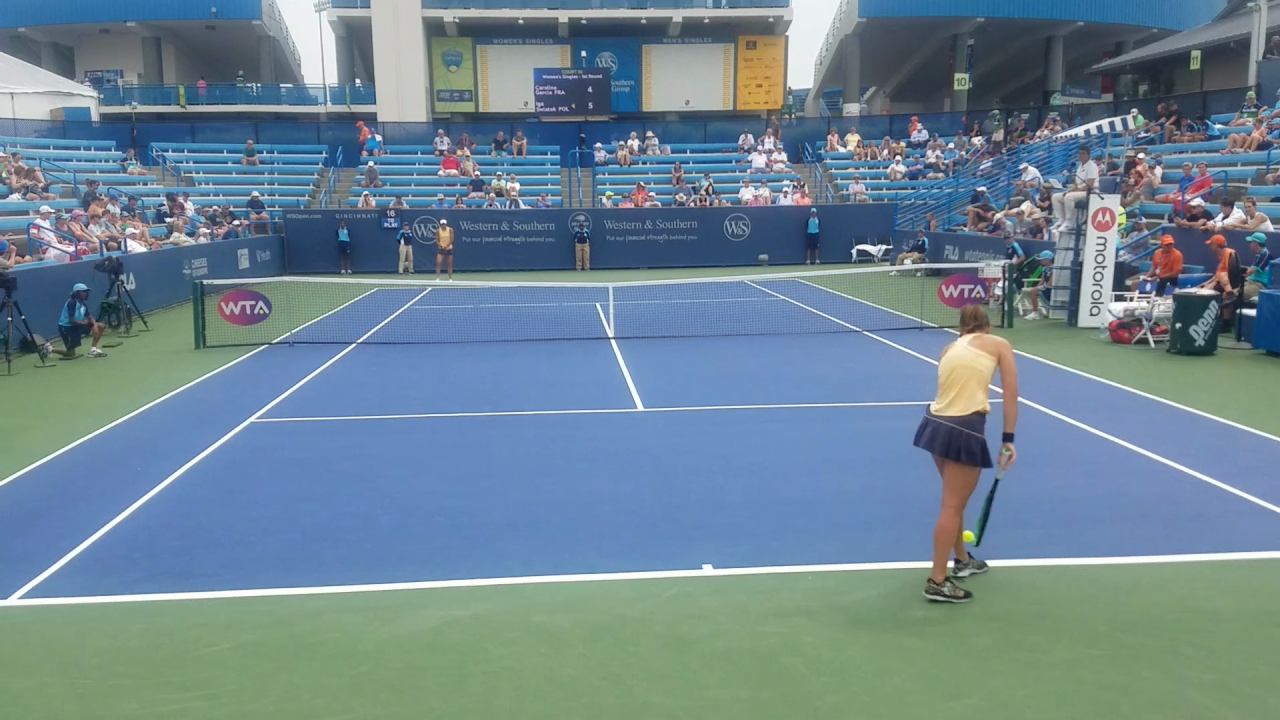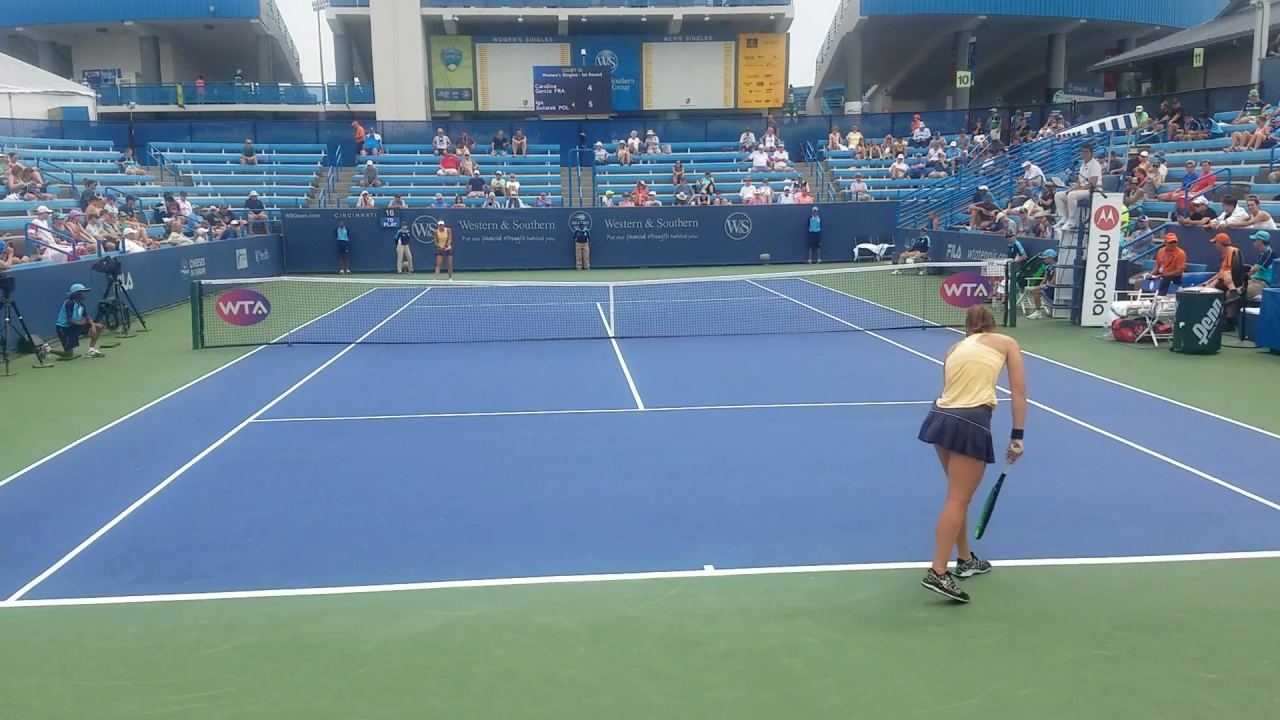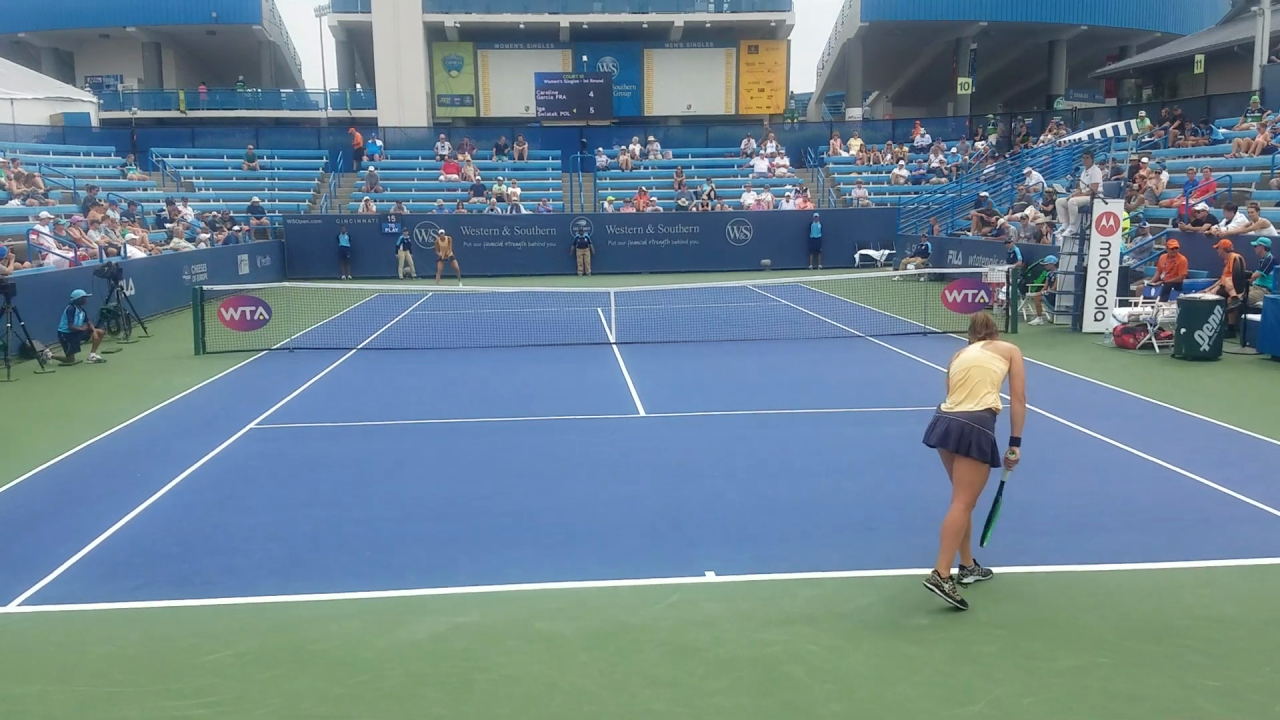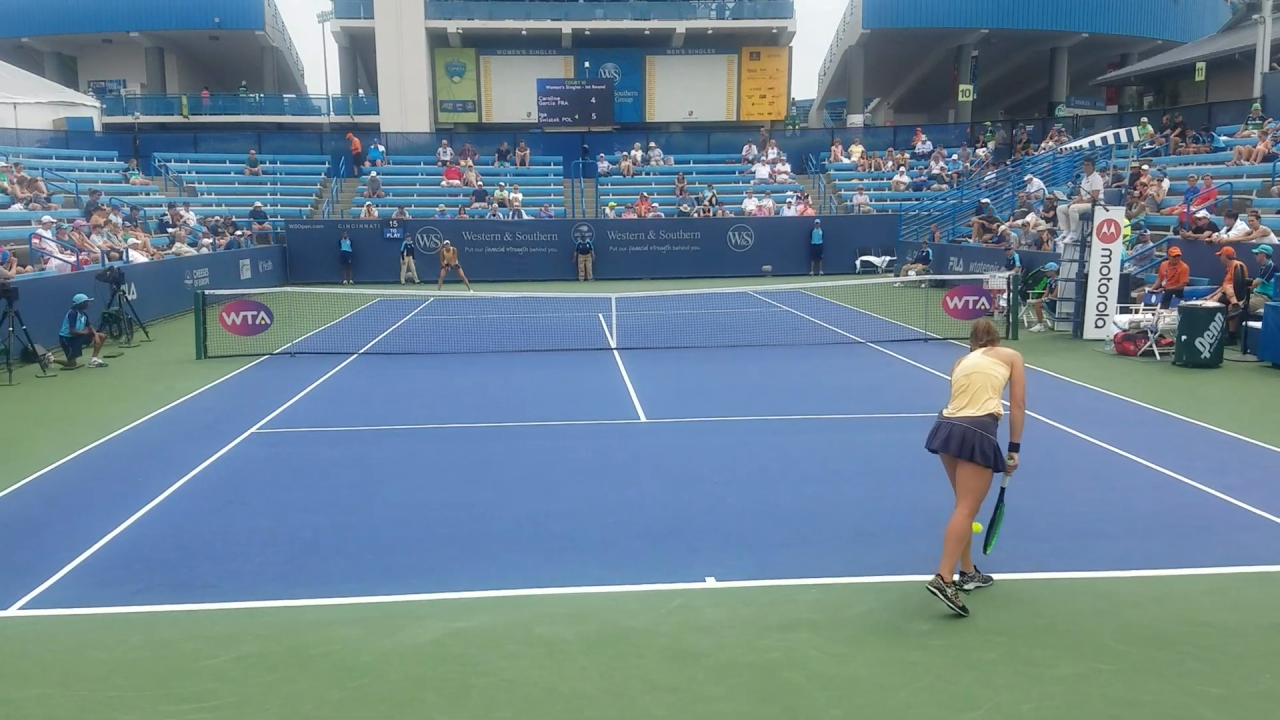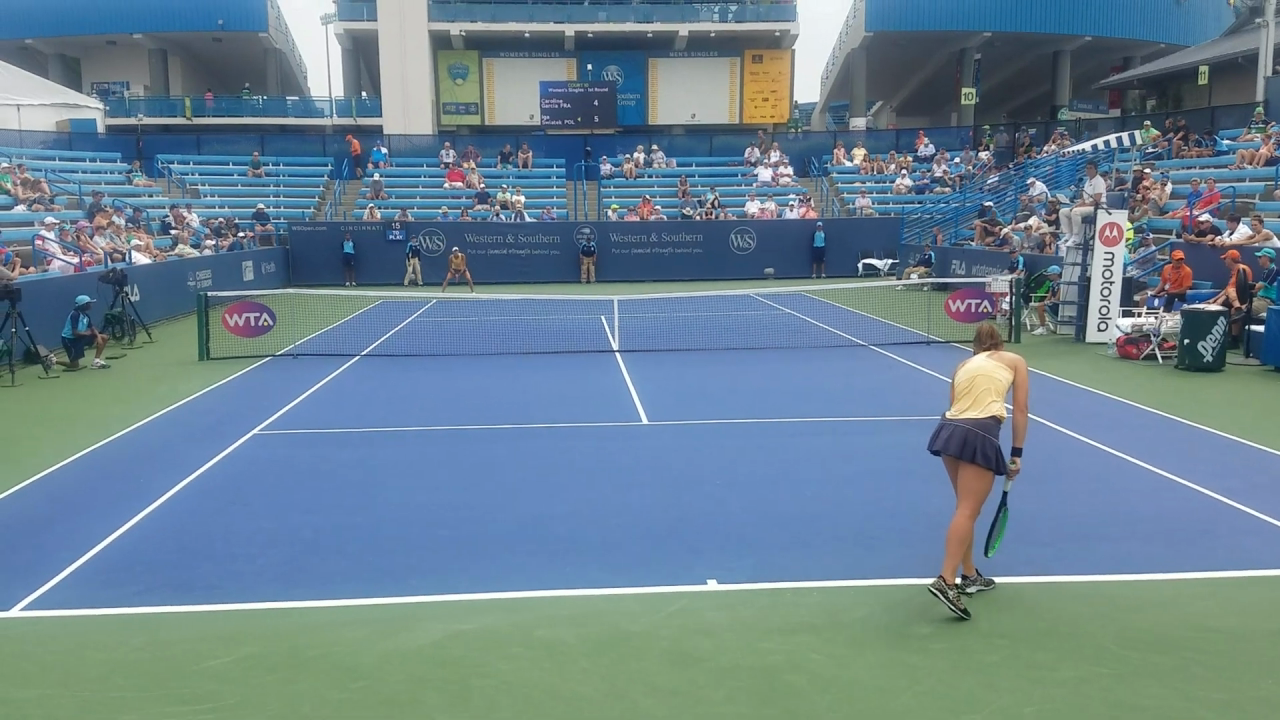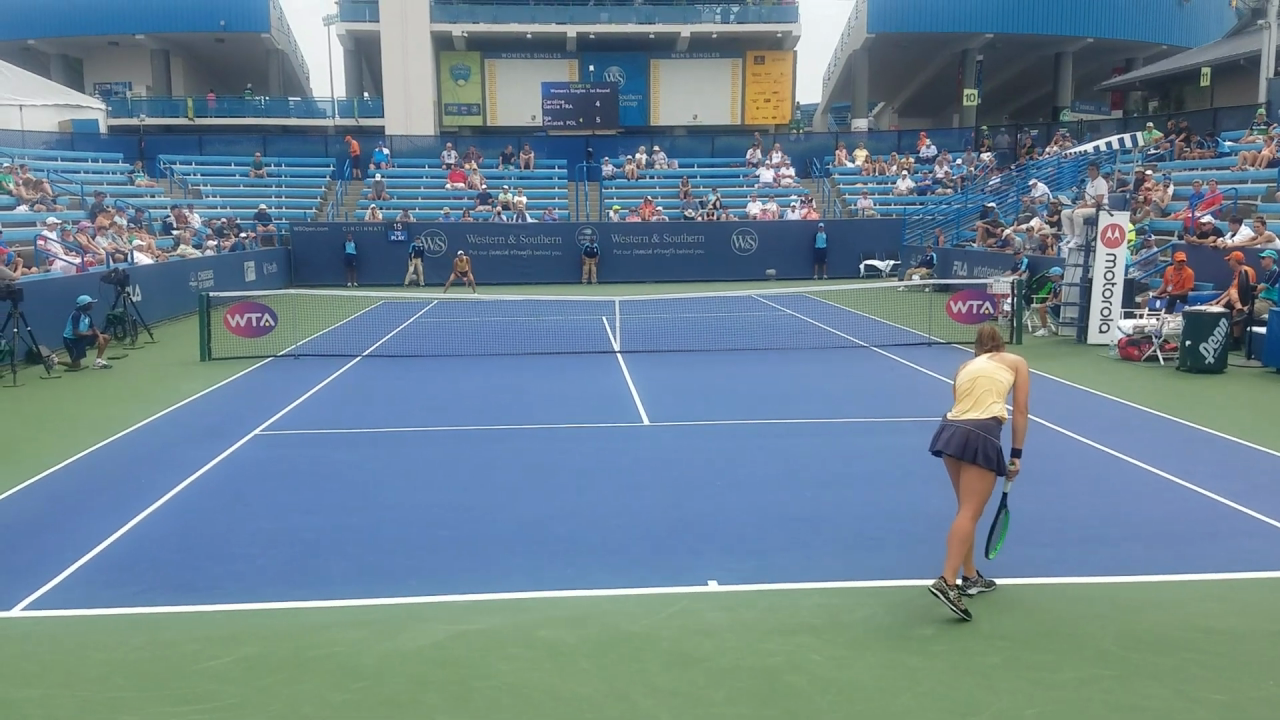
dt=0.2s
person 1, frame 1
left shoulder: (948, 349)
right shoulder: (998, 344)
right elbow: (1010, 394)
right wrist: (1008, 439)
left hip: (935, 423)
right hip: (963, 428)
left knee: (956, 499)
right knee: (952, 506)
left ankle: (963, 560)
right ankle: (938, 581)
person 1, frame 2
left shoulder: (955, 348)
right shoulder: (1006, 342)
right elbow: (1019, 391)
right wrist: (1017, 436)
left hip: (940, 417)
right hip: (970, 422)
left knee: (959, 495)
right knee: (957, 500)
left ankle: (965, 560)
right ankle: (938, 572)
person 1, frame 3
left shoulder: (959, 355)
right shoulder: (1009, 349)
right elbow: (1018, 399)
right wrist: (1015, 443)
left hip: (944, 422)
right hip: (975, 426)
left knee: (963, 499)
right knee: (962, 503)
left ankle: (967, 566)
right ankle: (941, 574)
person 1, frame 4
left shoulder: (961, 361)
right shoulder: (1011, 355)
right elbow: (1018, 405)
right wrist: (1014, 449)
left hip: (946, 427)
right hip: (977, 431)
left knee: (965, 505)
right knee: (966, 509)
left ankle: (967, 572)
right ankle: (943, 579)
person 1, frame 5
left shoulder: (964, 365)
right shoulder: (1014, 360)
right elbow: (1020, 409)
right wrist: (1017, 453)
left hip: (948, 429)
right hip: (980, 434)
left knee: (966, 507)
right knee: (967, 511)
left ankle: (969, 576)
right ankle: (945, 581)
person 1, frame 6
left shoulder: (965, 367)
right shoulder: (1016, 361)
right elbow: (1020, 411)
right wrist: (1016, 454)
left hip: (949, 430)
right hip: (982, 434)
left knee: (967, 509)
right knee: (969, 513)
left ankle: (970, 578)
right ankle: (947, 582)
